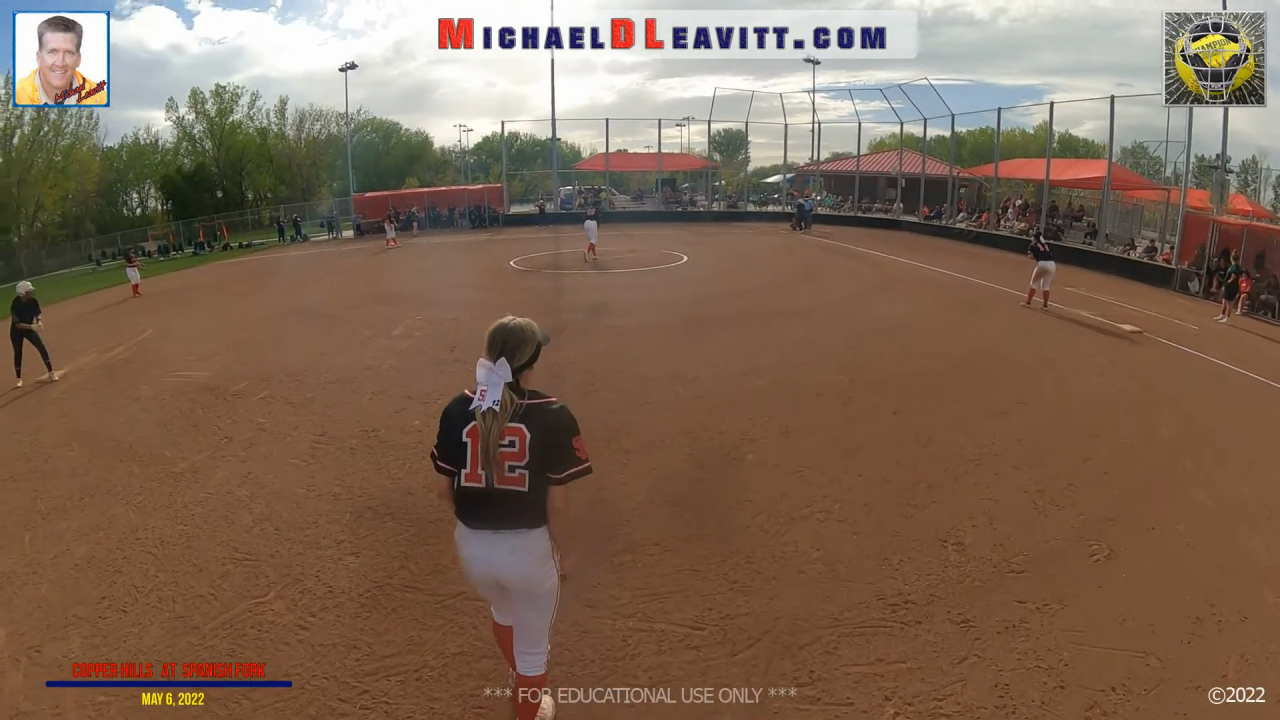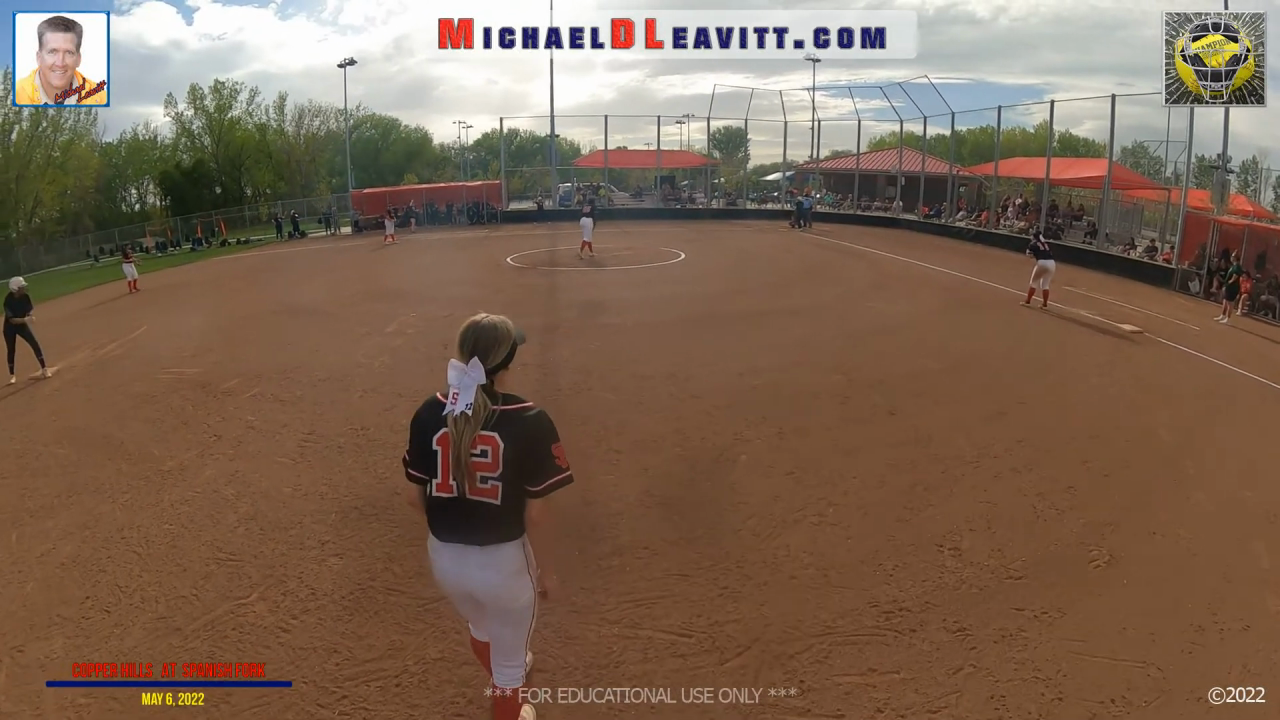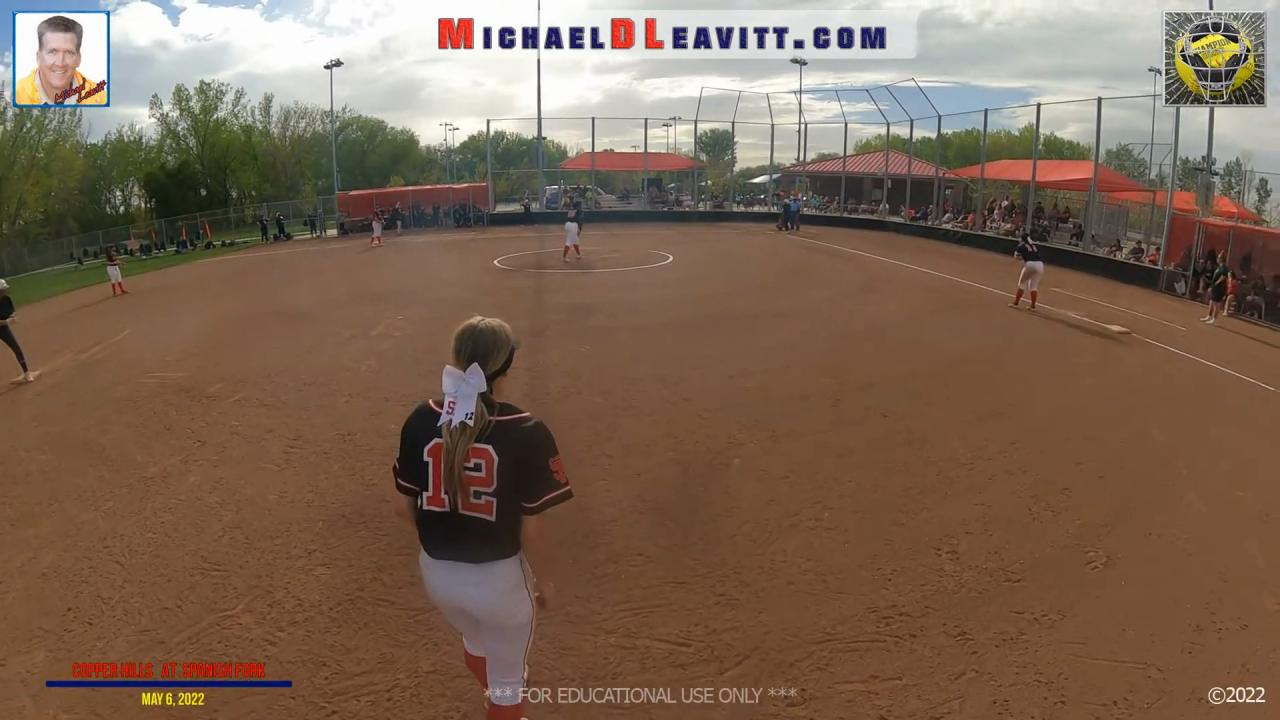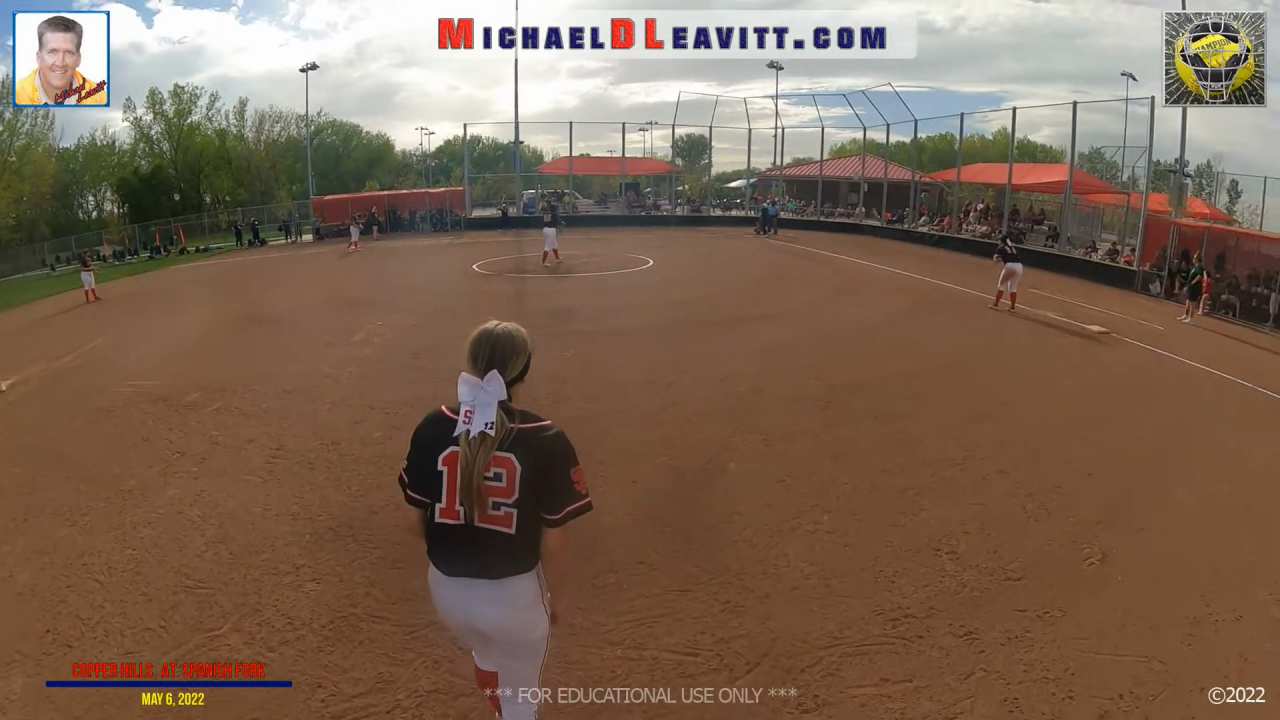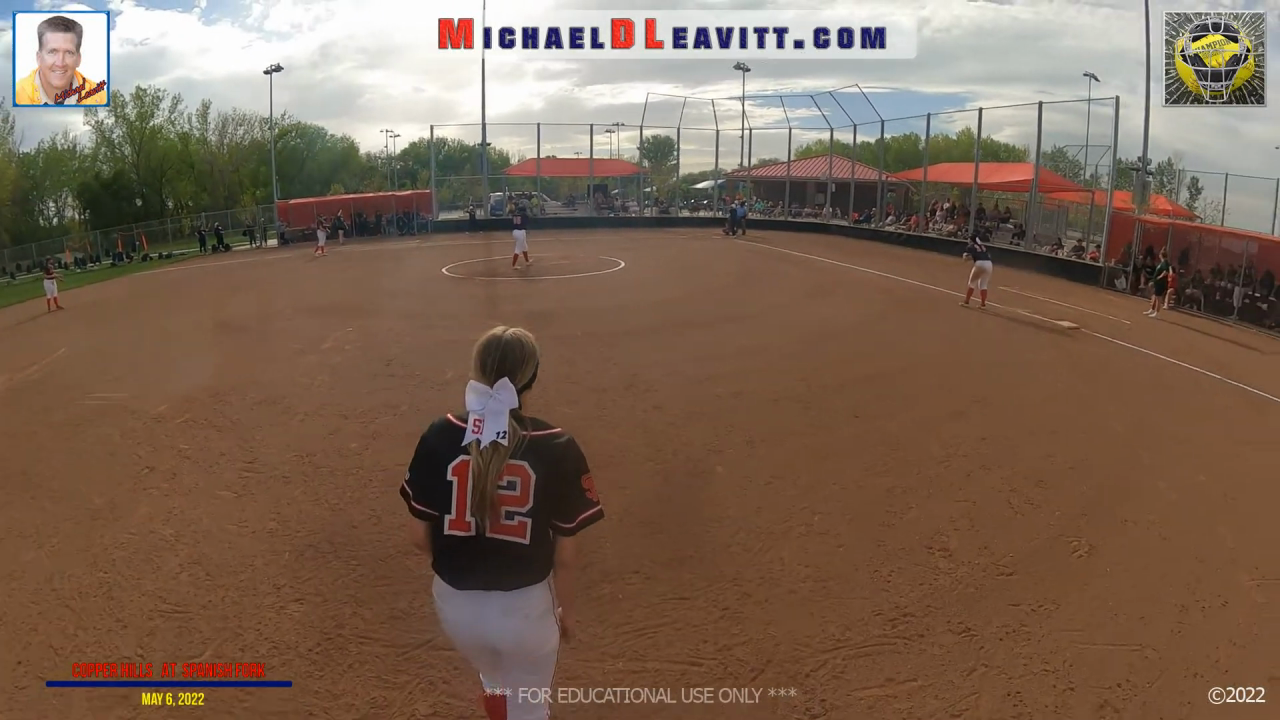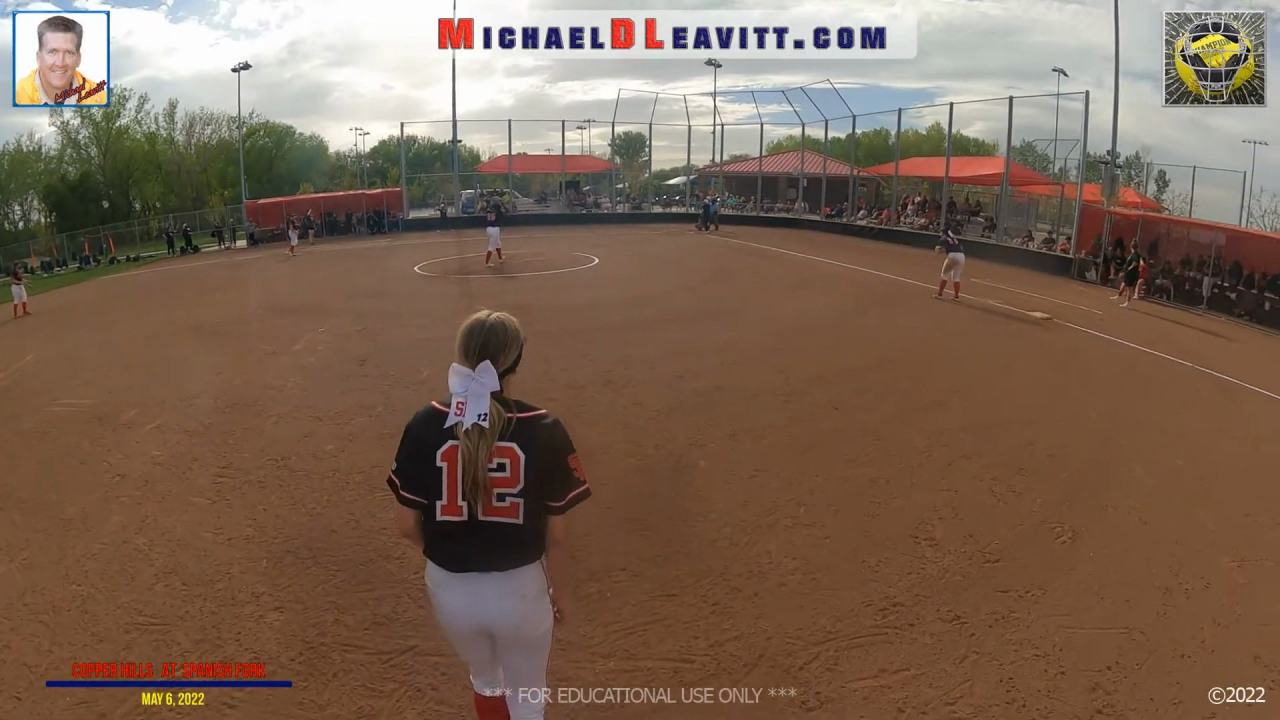
dt=0.2s
person 1, frame 1
left shoulder: (458, 410)
right shoulder: (552, 416)
left elbow: (445, 489)
right elbow: (556, 504)
right wrist: (561, 551)
left hip: (471, 546)
right hip: (529, 548)
left knee: (503, 612)
right knee: (533, 648)
left ankle: (518, 669)
person 1, frame 2
left shoulder: (430, 413)
right shoulder: (530, 422)
left elbow: (415, 497)
right elbow: (535, 515)
right wrist: (544, 568)
left hip: (444, 558)
right hip: (504, 561)
left knee: (481, 626)
right knee: (510, 662)
left ankle: (502, 680)
person 1, frame 3
left shoulder: (421, 421)
right shoulder: (527, 433)
left elbow: (405, 507)
right elbow: (531, 531)
right wrist: (542, 580)
left hip: (437, 573)
right hip: (500, 578)
left knee: (475, 640)
right knee: (508, 677)
person 1, frame 4
left shoulder: (433, 429)
right shoulder: (547, 442)
left elbow: (415, 519)
right elbow: (552, 544)
right wrist: (556, 595)
left hip: (448, 588)
right hip: (514, 593)
left knee: (486, 656)
person 1, frame 5
left shoulder: (439, 438)
right shoulder: (557, 449)
left elbow: (419, 536)
right elbow: (565, 554)
right wrist: (567, 609)
left hip: (455, 603)
right hip: (526, 606)
left knee: (493, 679)
person 1, frame 6
left shoulder: (425, 426)
right shoulder: (542, 431)
left elbow: (406, 523)
right elbow: (556, 533)
right wrist: (559, 591)
left hip: (449, 589)
right hip: (519, 588)
left knee: (486, 679)
